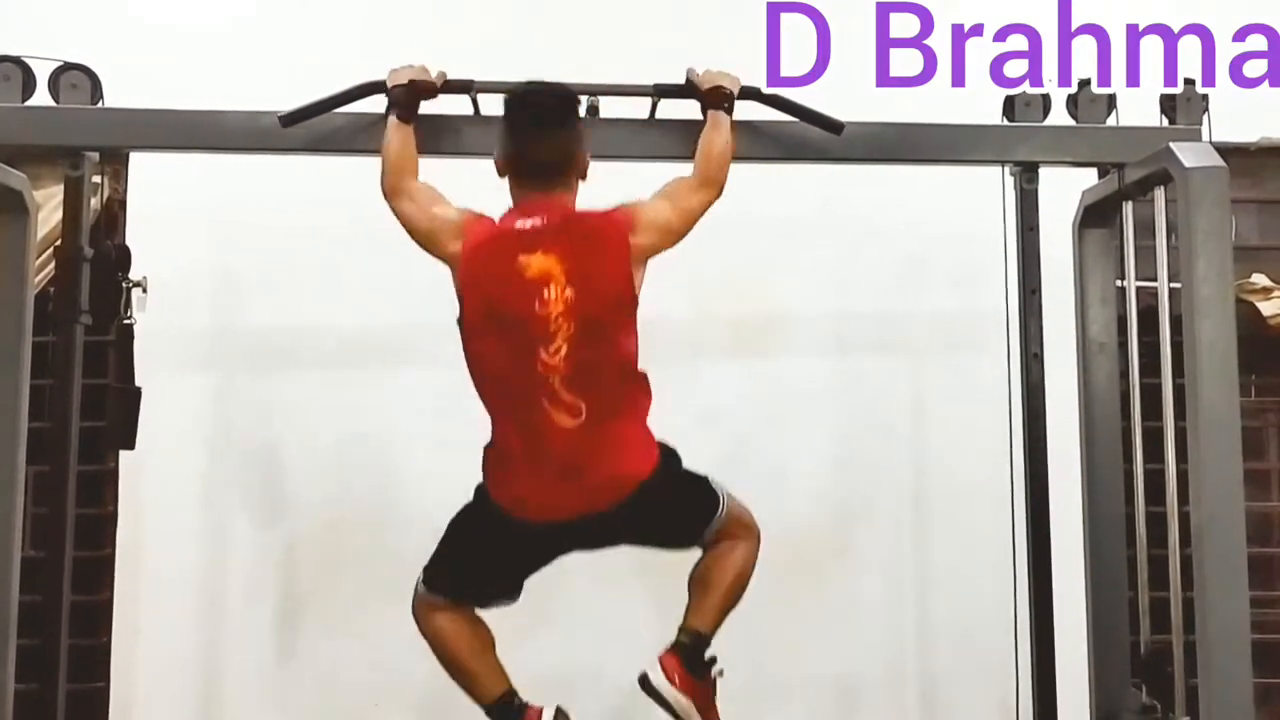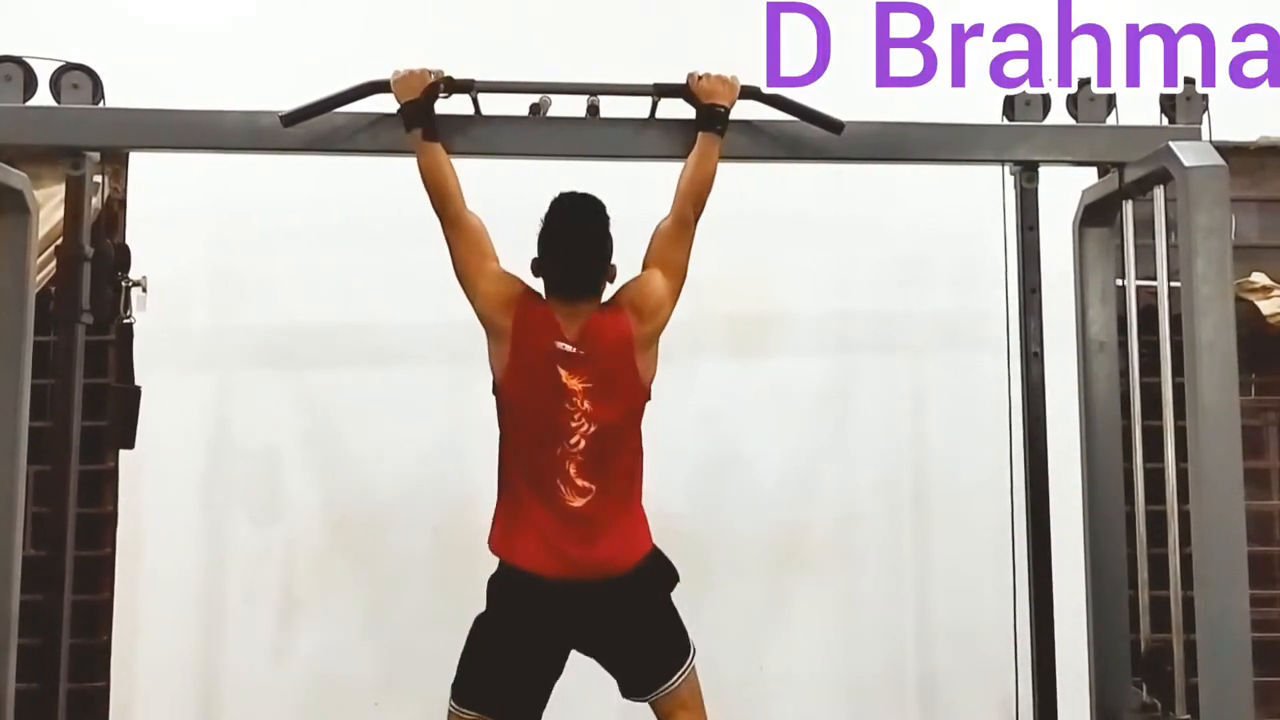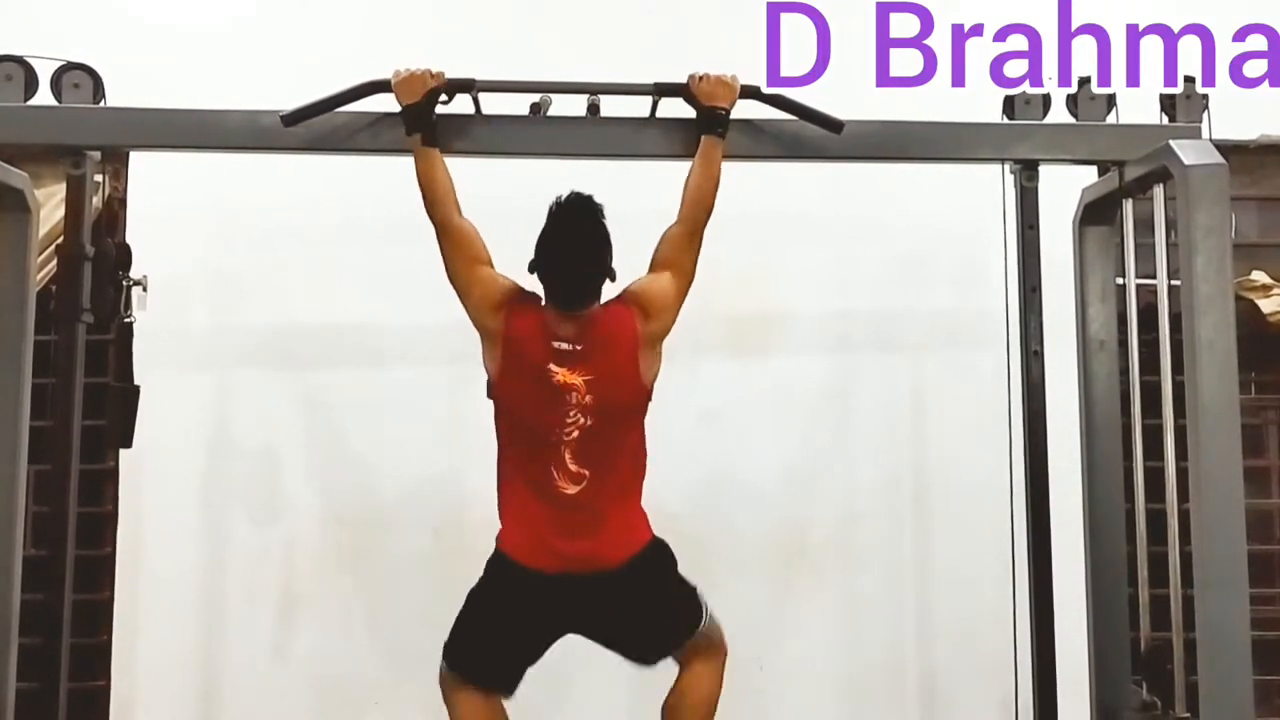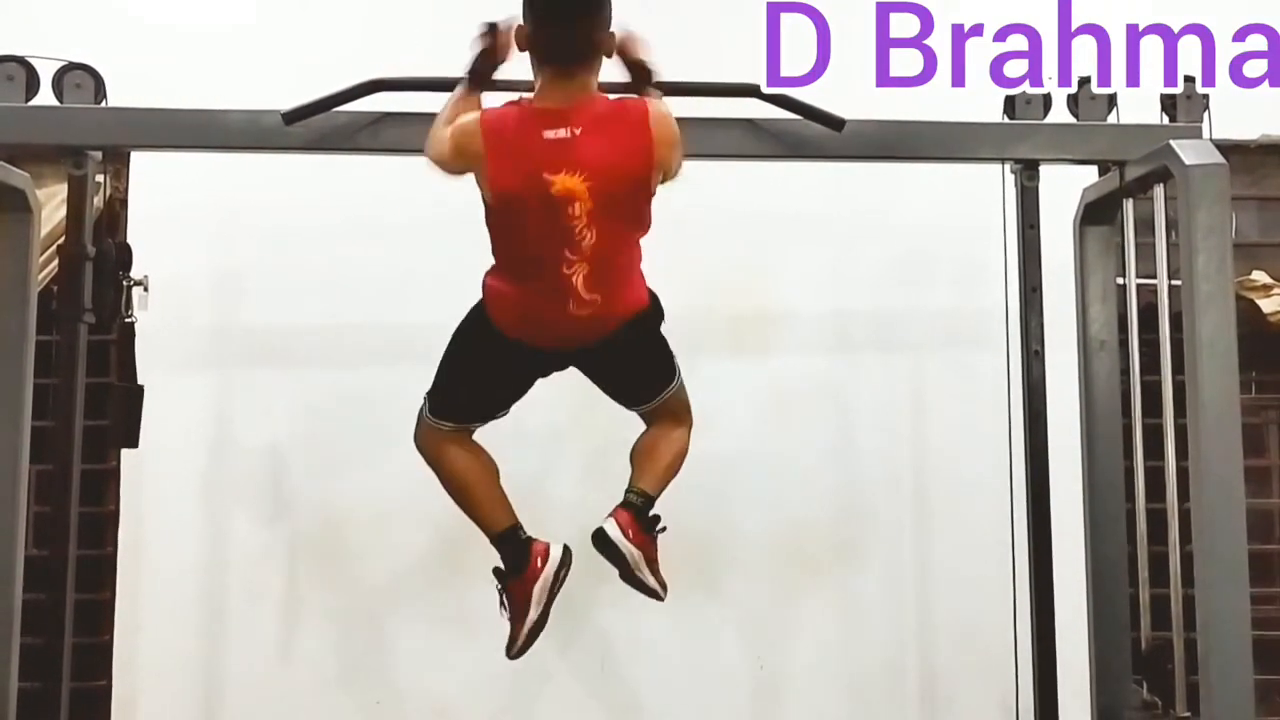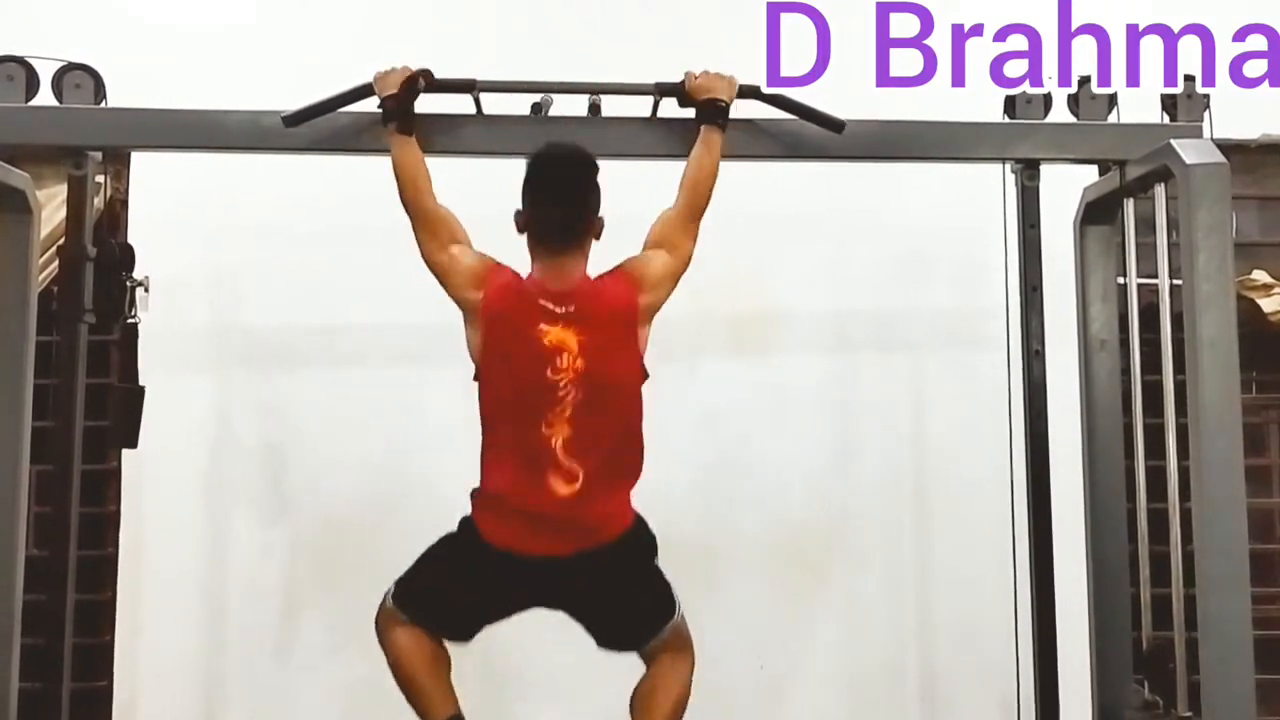
dt=0.4s
person 1, frame 1
left shoulder: (468, 247)
right shoulder: (624, 235)
left elbow: (398, 187)
right elbow: (707, 183)
left wrist: (402, 102)
right wrist: (717, 102)
left hip: (517, 505)
right hip: (627, 487)
left knee: (435, 604)
right knee: (736, 531)
right ankle: (686, 665)
person 1, frame 2
left shoulder: (507, 323)
right shoulder: (638, 326)
left elbow: (454, 216)
right elbow: (683, 219)
left wrist: (418, 118)
right wrist: (713, 120)
left hip: (529, 585)
right hip: (625, 580)
person 1, frame 3
left shoulder: (503, 322)
right shoulder: (643, 323)
left elbow: (449, 225)
right elbow: (691, 225)
left wrist: (420, 124)
right wrist: (713, 122)
left hip: (523, 574)
right hip: (627, 568)
right knee: (704, 653)
person 1, frame 4
left shoulder: (486, 132)
right shoulder: (647, 128)
left elbow: (440, 146)
left wrist: (482, 68)
right wrist: (640, 70)
left hip: (513, 327)
right hip: (618, 324)
left knee: (437, 431)
right knee: (672, 419)
left ankle: (522, 553)
right ankle: (633, 517)
person 1, frame 5
left shoulder: (484, 300)
right shoulder: (633, 301)
left elbow: (423, 210)
right elbow: (691, 210)
left wrist: (398, 116)
right wrist: (713, 115)
left hip: (499, 547)
right hip: (607, 549)
left knee: (399, 622)
right knee: (673, 652)
